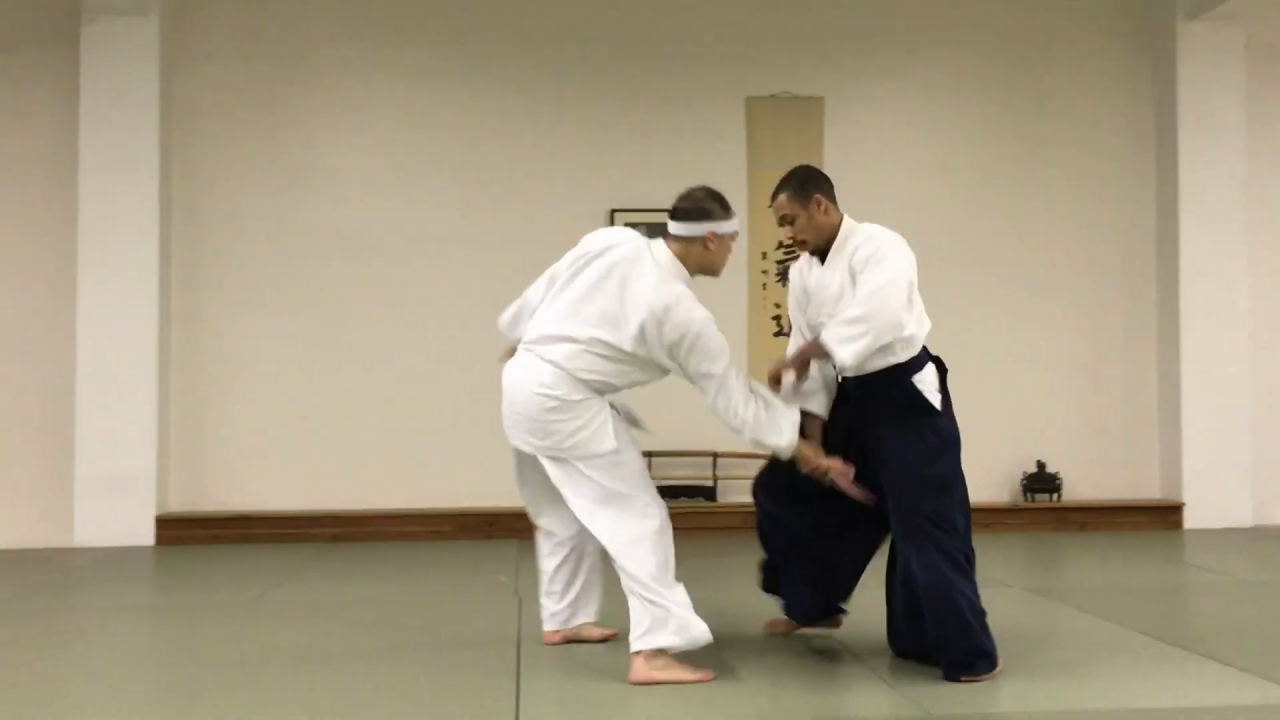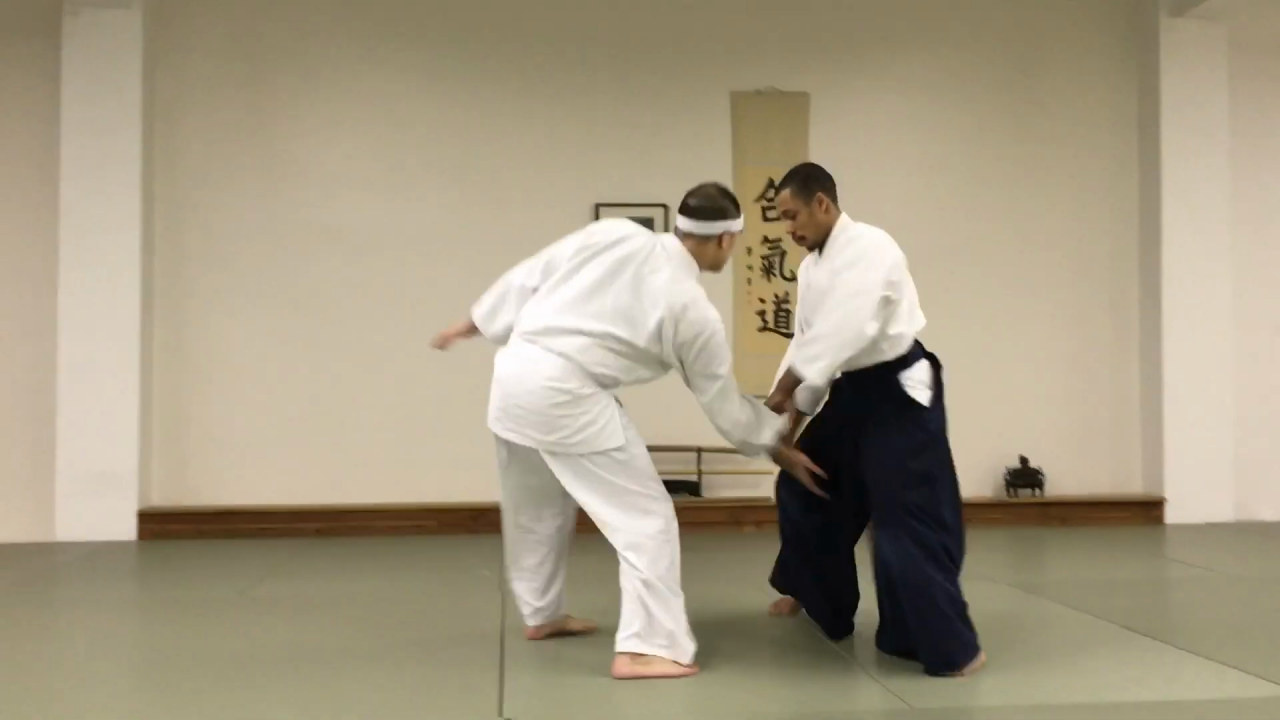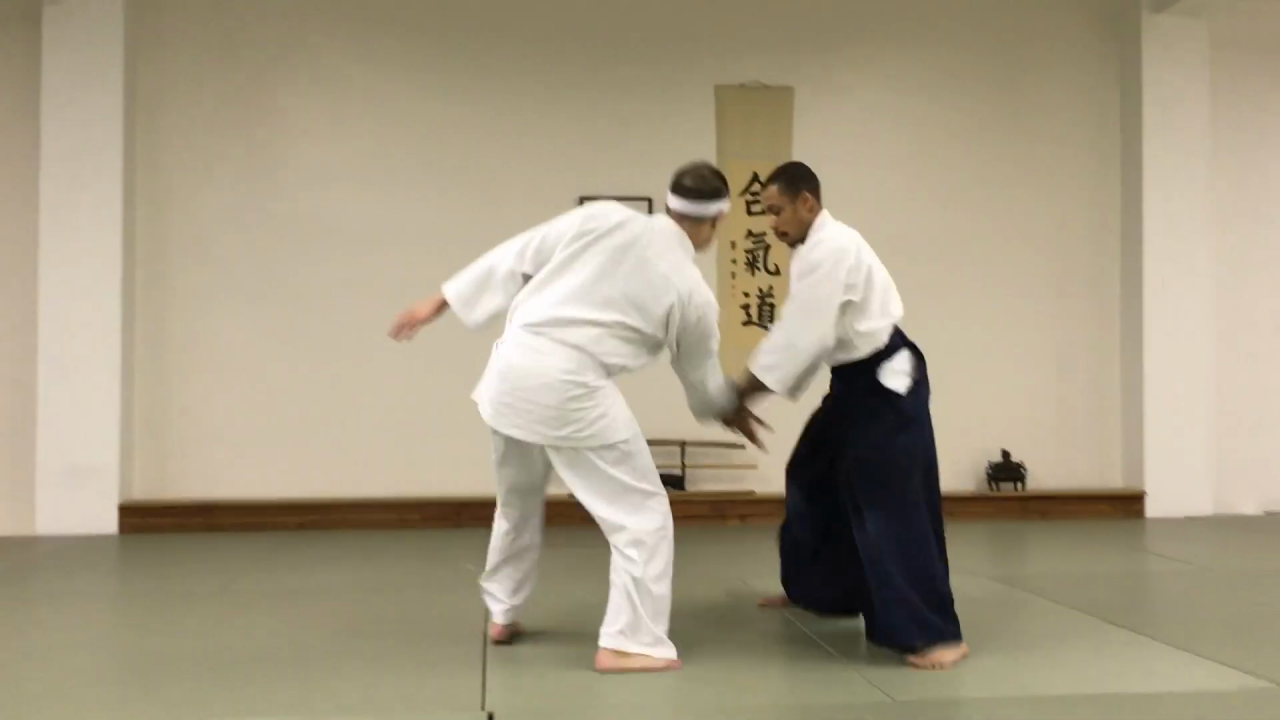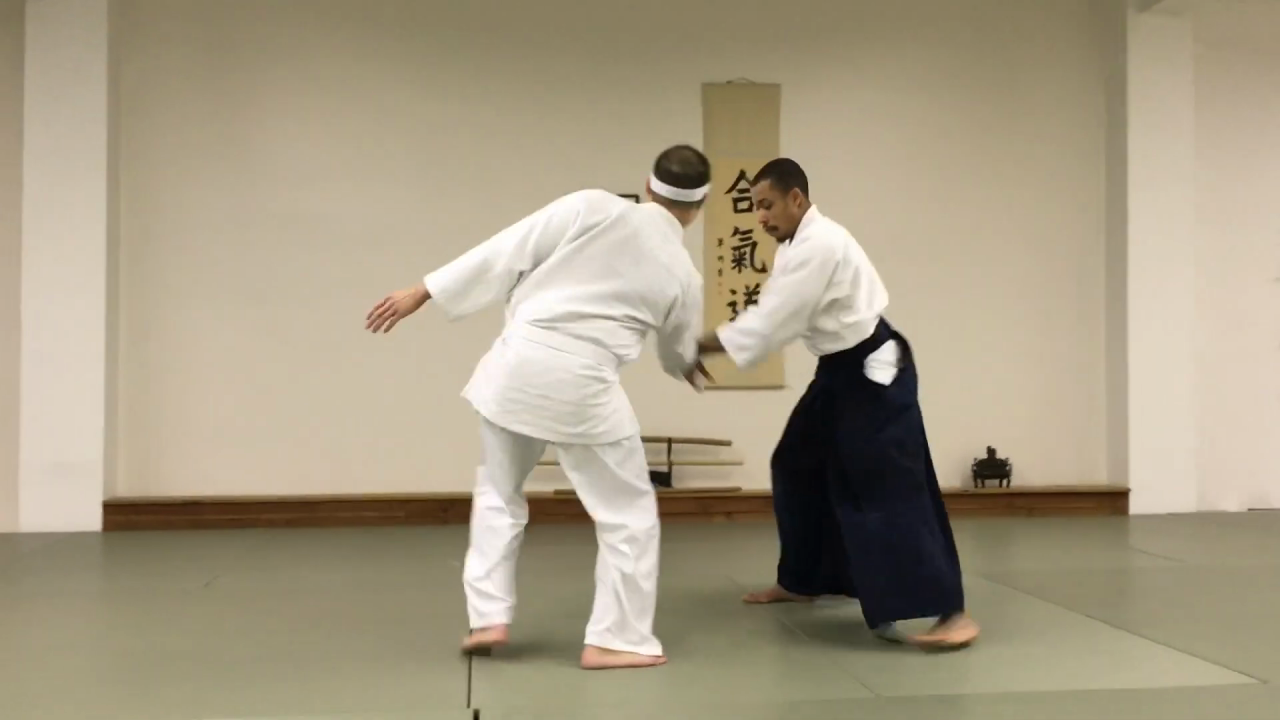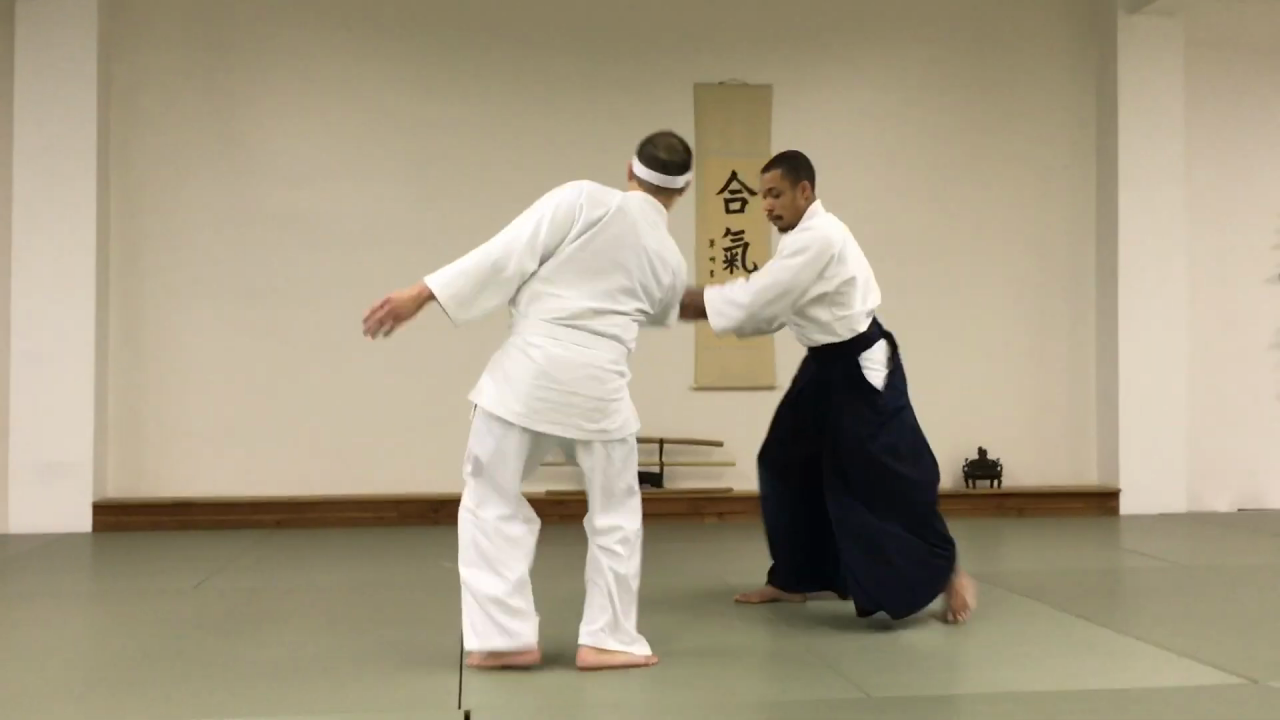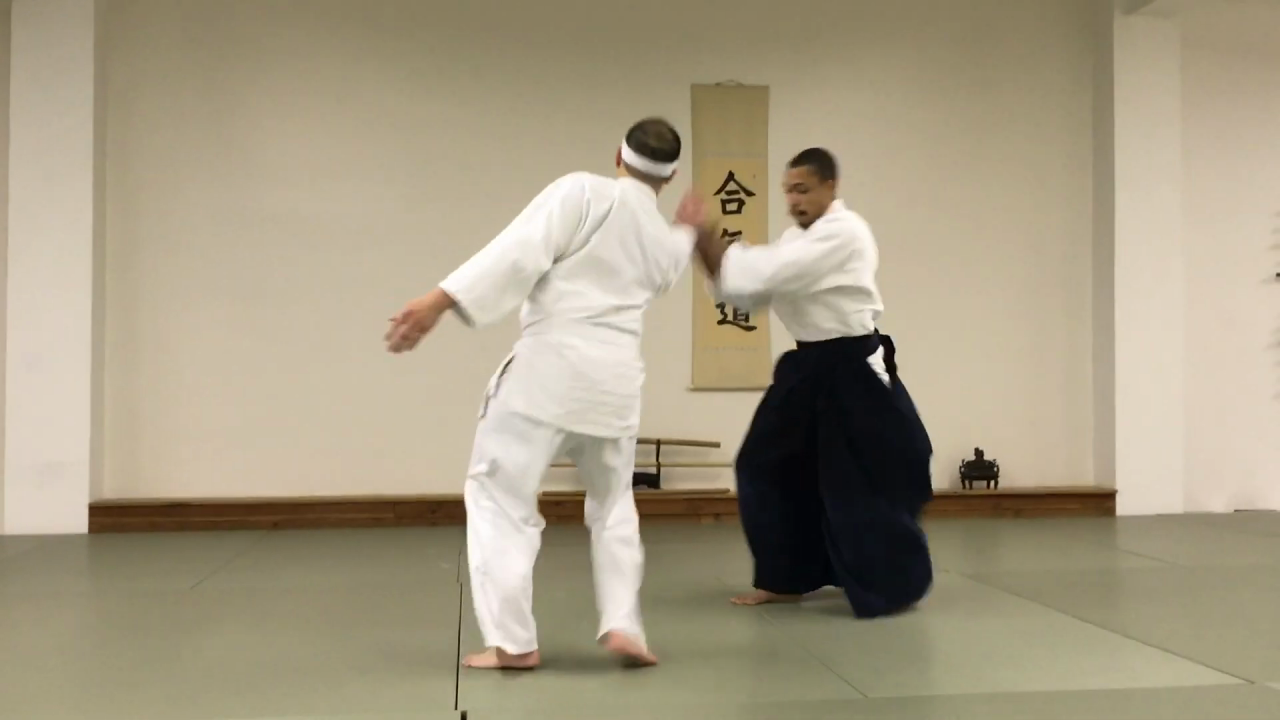
dt=0.1s
person 1, frame 1
left shoulder: (609, 242)
right shoulder: (682, 314)
left elbow: (544, 293)
right elbow: (736, 399)
left wrist: (517, 336)
right wrist: (809, 455)
left hip: (526, 381)
right hip: (561, 404)
left knee: (563, 515)
right knee: (634, 520)
left ankle: (565, 619)
right ankle: (655, 651)
person 1, frame 2
left shoulder: (621, 236)
right shoulder: (695, 314)
left elbow: (529, 278)
right elbow: (724, 405)
left wrist: (473, 323)
right wrist: (777, 447)
left hip: (519, 375)
right hip: (566, 400)
left knee: (536, 508)
right knee: (643, 517)
left ankle: (541, 614)
right ankle: (644, 649)
person 1, frame 3
left shoulder: (606, 218)
right shoulder: (693, 294)
left elbow: (514, 260)
right elbow: (704, 386)
left wrist: (440, 303)
right wrist: (730, 412)
left hip: (513, 366)
right hip: (570, 387)
left knee: (518, 498)
right knee: (640, 511)
left ankle: (504, 613)
right ankle: (628, 642)
person 1, frame 4
left shoulder: (591, 206)
right shoulder: (682, 278)
left elbow: (505, 252)
right elbow: (677, 354)
left wrist: (418, 294)
right wrist: (689, 364)
left hip: (513, 368)
right hip: (580, 387)
left knee: (498, 496)
right knee: (627, 508)
left ankle: (487, 618)
right ankle: (615, 639)
person 1, frame 5
left shoulder: (582, 199)
right shoulder: (667, 260)
left elbow: (507, 254)
left wrist: (419, 296)
left hip: (528, 368)
right hip: (596, 382)
left knee: (491, 497)
right knee: (615, 511)
left ankle: (506, 637)
right ankle: (609, 638)
person 1, frame 6
left shoulder: (583, 191)
right shoulder: (664, 240)
left elbow: (520, 253)
left wrist: (437, 302)
right wrist: (689, 227)
left hip: (547, 368)
right hip: (613, 379)
left knee: (497, 495)
right knee: (612, 505)
left ankle: (510, 642)
right ankle: (621, 626)
person 2, frame 1
left shoulder: (879, 246)
right shoulder: (802, 273)
left elbow: (873, 320)
right elbow: (808, 346)
left wrist: (799, 358)
right wrist: (812, 427)
left hip: (907, 395)
right hip: (855, 396)
left knee: (926, 519)
right knee: (790, 488)
left ankle: (970, 650)
right ankle: (814, 604)
person 2, frame 2
left shoulder: (866, 246)
right shoulder: (811, 268)
left elbow: (843, 330)
right elbow: (811, 344)
left wrist: (782, 389)
right wrist: (794, 416)
left hip: (899, 389)
right hip: (853, 391)
left knee: (911, 511)
right knee: (810, 487)
left ankle: (950, 646)
right ankle: (818, 597)
person 2, frame 3
left shoulder: (832, 248)
right shoulder: (812, 251)
left elbow: (800, 339)
right elbow: (801, 337)
left wrist: (742, 391)
right wrist: (755, 377)
left hip: (887, 380)
right hip: (854, 381)
left knee: (893, 498)
right knee: (814, 479)
left ankle: (936, 633)
right ankle: (816, 586)
person 2, frame 4
left shoulder: (820, 244)
right shoulder: (796, 249)
left elbow: (773, 321)
right elbow: (777, 319)
left wrist: (699, 346)
right wrist: (706, 345)
left hip: (873, 371)
right hip: (839, 372)
left knee: (889, 484)
right knee: (799, 470)
left ankle: (948, 610)
right ankle: (801, 580)
person 2, frame 5
left shoulder: (816, 239)
right shoulder: (796, 240)
left elbow: (758, 300)
right elbow: (768, 309)
left wrist: (687, 301)
right wrist: (701, 302)
left hip: (861, 365)
right hip: (825, 367)
left knee: (880, 477)
right knee: (787, 467)
left ankle: (944, 573)
right ankle: (796, 578)
person 2, frame 6
left shoulder: (846, 232)
right shoulder: (796, 238)
left elbow: (772, 271)
right elbow: (749, 290)
left wrist: (711, 238)
right wrist: (707, 247)
left hip: (854, 366)
right hip: (808, 365)
left knee: (871, 474)
right knee: (767, 467)
left ankle: (897, 578)
right ankle: (785, 579)
